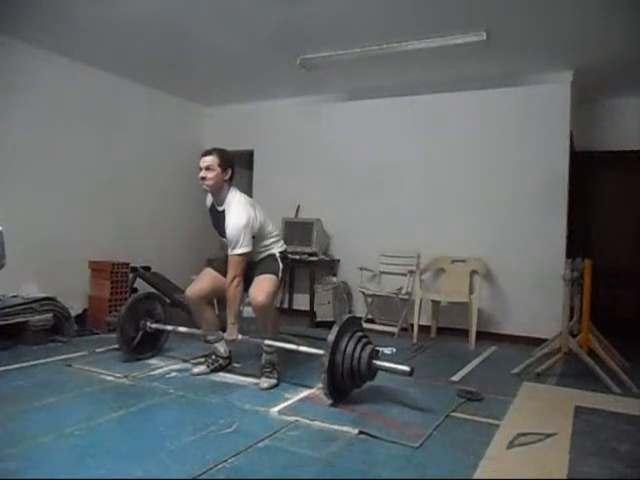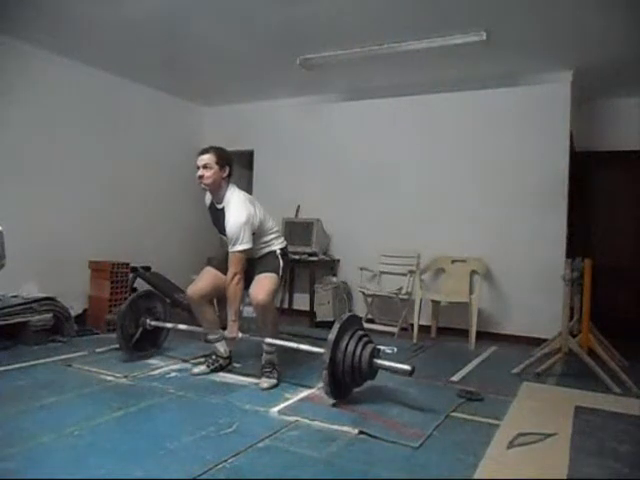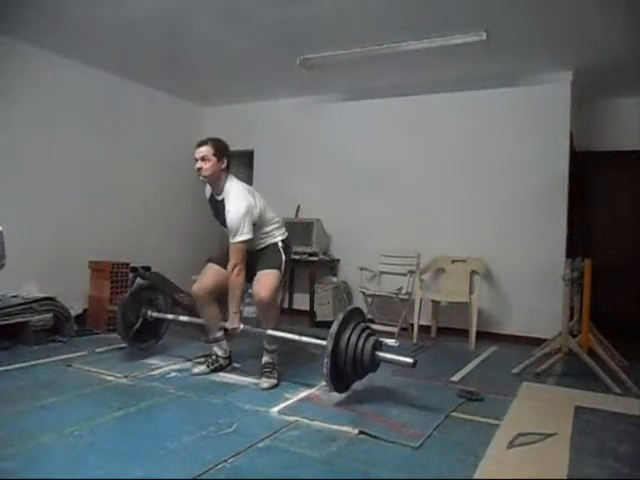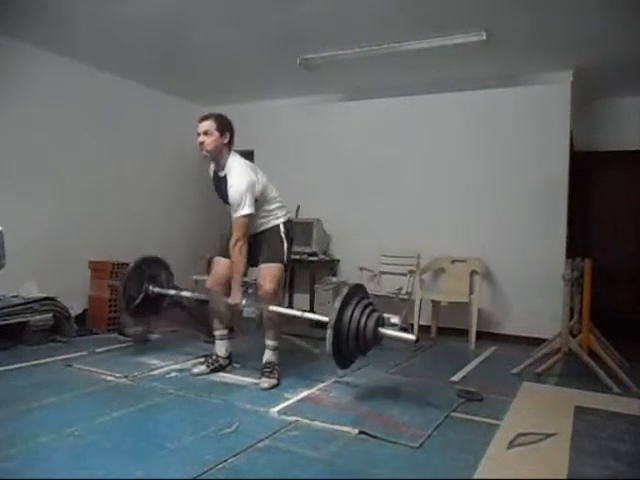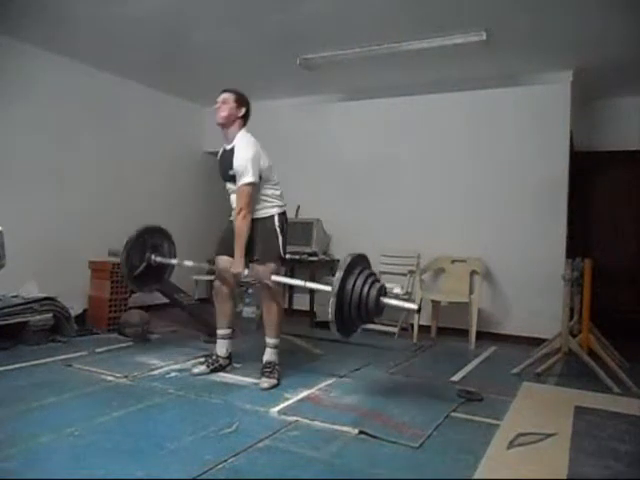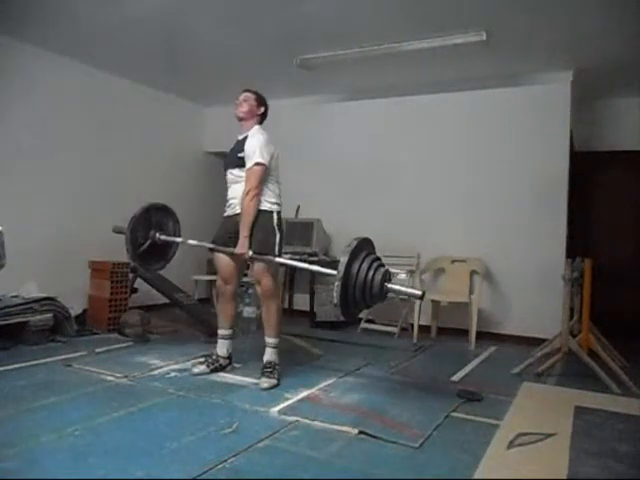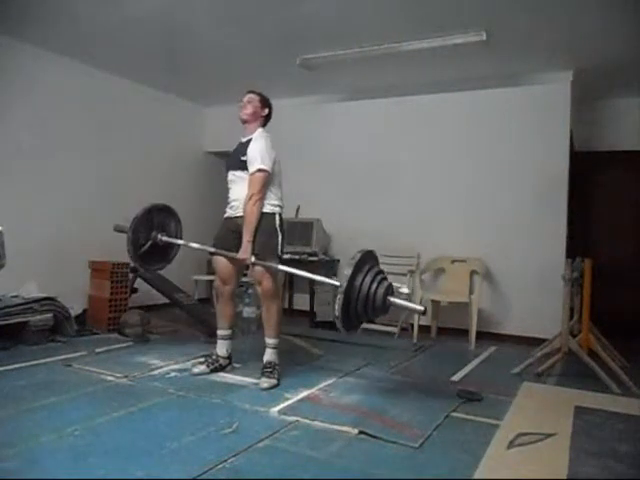
dt=0.3s
person 1, frame 1
left shoulder: (238, 215)
right shoulder: (212, 199)
left elbow: (235, 278)
left wrist: (233, 325)
left hip: (268, 255)
right hip: (238, 255)
left knee: (260, 299)
right knee: (194, 294)
left ankle: (269, 360)
right ankle: (221, 353)
person 1, frame 2
left shoulder: (238, 212)
right shoulder: (210, 197)
left elbow: (236, 275)
left wrist: (233, 322)
right wrist: (217, 260)
left hip: (268, 252)
right hip: (237, 252)
left knee: (260, 298)
right knee: (195, 293)
left ankle: (269, 361)
right ankle: (221, 353)
person 1, frame 3
left shoulder: (238, 203)
right shoulder: (211, 189)
left elbow: (237, 267)
left wrist: (235, 314)
left hip: (270, 245)
right hip: (241, 245)
left knee: (263, 296)
right knee: (200, 290)
left ankle: (269, 361)
right ankle: (221, 354)
person 1, frame 4
left shoulder: (240, 177)
right shoulder: (214, 167)
left elbow: (239, 242)
left wrist: (236, 289)
left hip: (272, 228)
right hip: (245, 228)
left knee: (267, 289)
right knee: (213, 285)
left ankle: (270, 361)
right ankle: (221, 354)
person 1, frame 5
left shoulder: (246, 149)
right shoulder: (224, 149)
left elbow: (245, 208)
left wrist: (240, 258)
right wrist: (233, 255)
left hip: (267, 219)
right hip: (241, 219)
left knee: (267, 288)
right knee: (221, 284)
left ankle: (270, 361)
right ankle: (222, 355)
person 1, frame 6
left shoulder: (258, 139)
right shoulder: (238, 143)
left elbow: (252, 192)
left wrist: (244, 238)
right wrist: (234, 231)
left hip: (261, 217)
right hip: (232, 216)
left knee: (265, 286)
right knee: (224, 285)
left ankle: (271, 361)
right ankle: (222, 354)
person 1, frame 7
left shoulder: (261, 143)
right shoulder: (239, 146)
left elbow: (255, 197)
left wrist: (247, 244)
right wrist: (237, 237)
left hip: (264, 219)
right hip: (233, 218)
left knee: (266, 287)
right knee: (222, 285)
left ankle: (270, 361)
right ankle: (222, 355)
